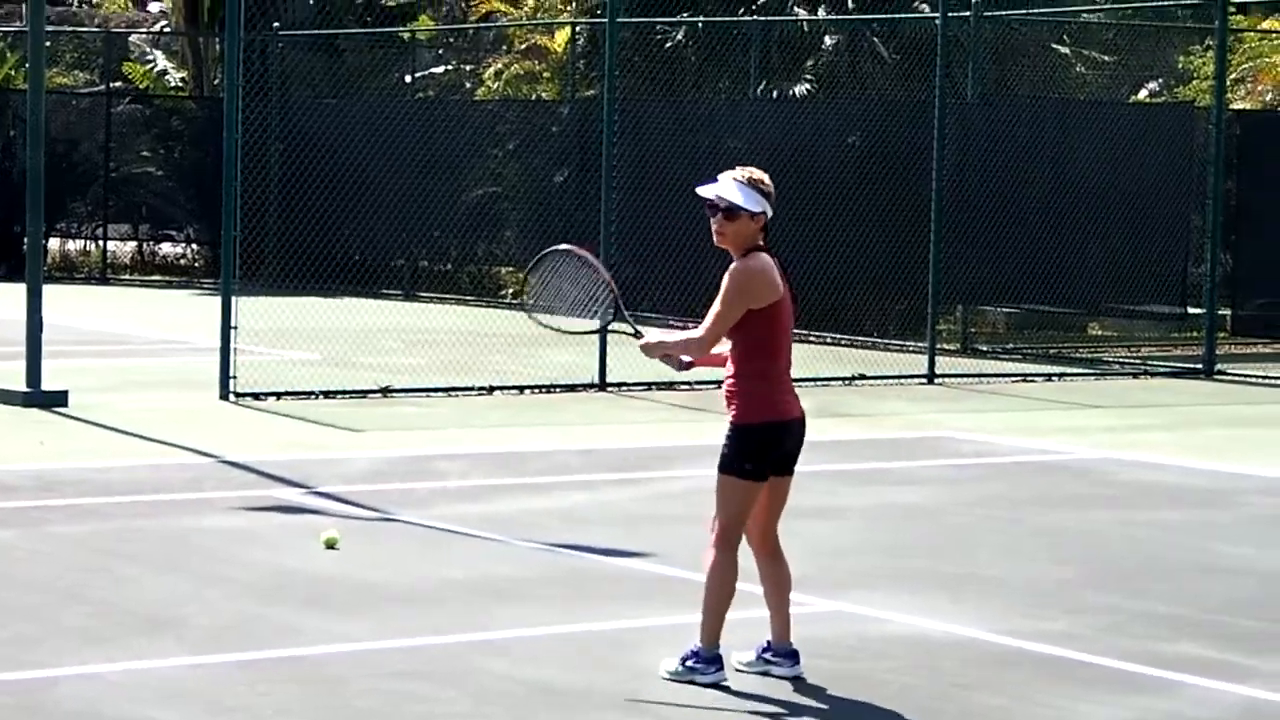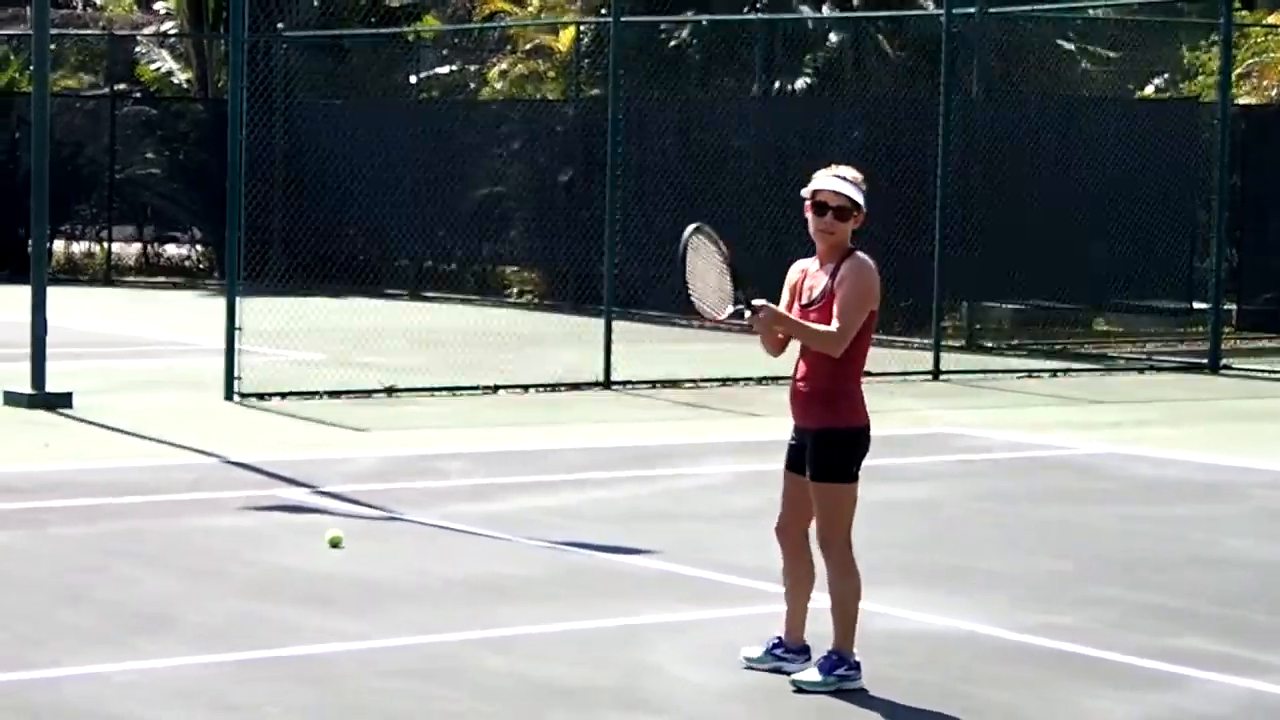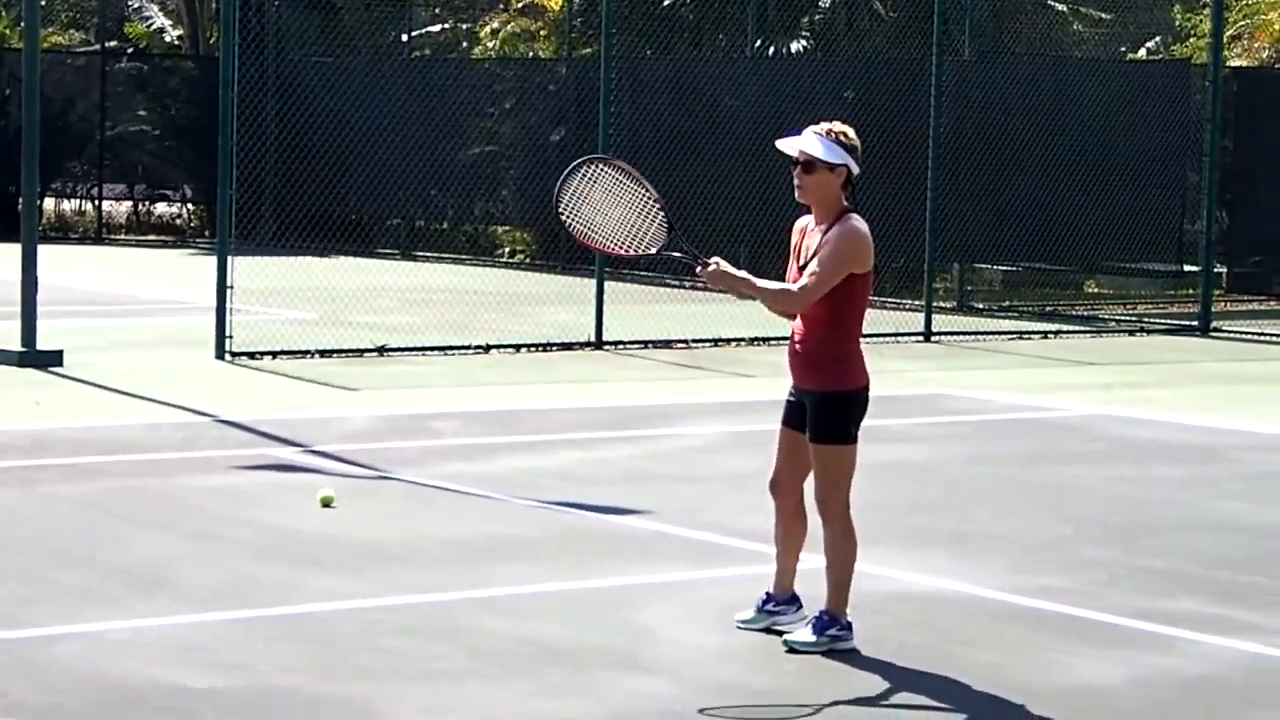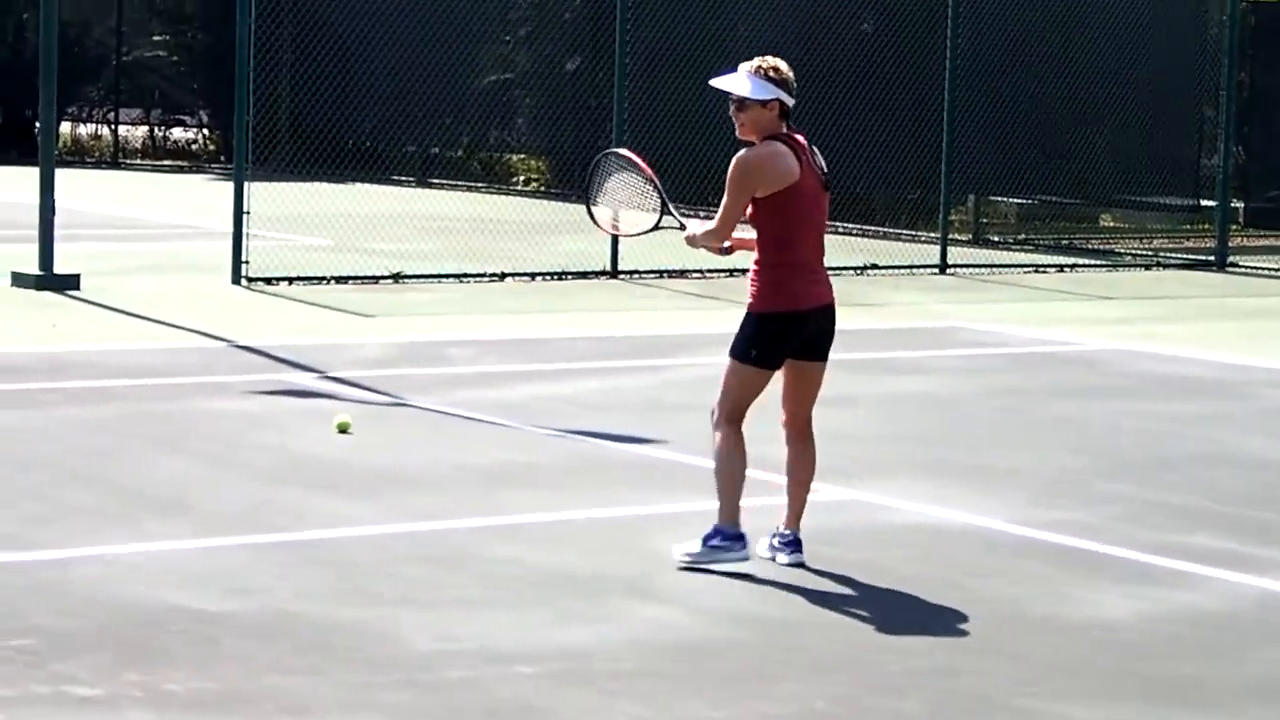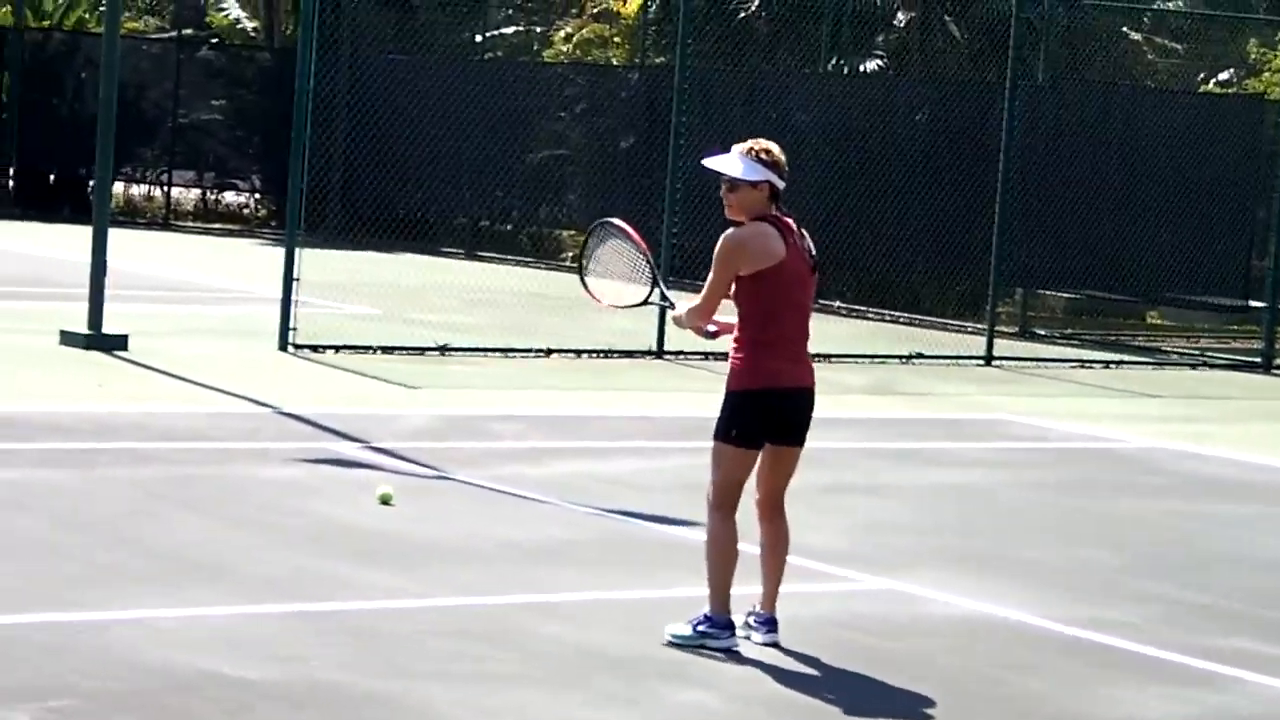
dt=1s
person 1, frame 1
left shoulder: (751, 269)
right shoulder: (753, 268)
left elbow: (708, 336)
left wrist: (663, 342)
right wrist: (692, 356)
left hip: (760, 422)
right hip: (778, 419)
left knee: (724, 537)
right knee: (762, 536)
left ankle: (705, 655)
right ankle: (781, 648)
person 1, frame 2
left shoulder: (858, 269)
right shoulder: (800, 270)
left elbow: (837, 341)
right elbow: (776, 346)
left wrist: (782, 318)
right wrist: (766, 323)
left hip: (839, 425)
right hip: (806, 424)
left knee: (833, 542)
right knee: (790, 532)
left ankle: (843, 661)
right ankle: (791, 644)
person 1, frame 3
left shoulder: (849, 233)
right shoulder: (803, 228)
left elbow: (797, 297)
right elbow: (789, 303)
left wrist: (736, 279)
right wrist: (741, 282)
left hip: (837, 387)
right hip: (805, 383)
left knee: (830, 503)
right knee: (784, 488)
left ankle: (835, 620)
right ankle: (782, 598)
person 1, frame 4
left shoulder: (753, 160)
right shoulder: (808, 155)
left elbow: (717, 233)
left wrist: (697, 236)
right wrist: (736, 240)
left hip: (776, 309)
right hip: (818, 306)
left knee: (726, 418)
right knee: (796, 423)
left ankle: (727, 532)
right ankle: (790, 536)
person 1, frame 5
left shoulder: (739, 240)
right shoulder: (798, 238)
left elbow: (702, 310)
left wrist: (683, 316)
right wrist: (723, 324)
left hip: (756, 386)
right hip: (798, 387)
left knee: (720, 503)
right knee: (770, 503)
left ankle: (718, 620)
right ankle: (764, 616)
